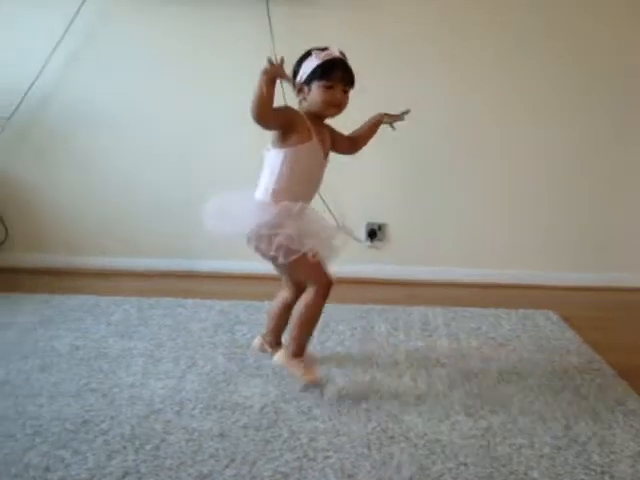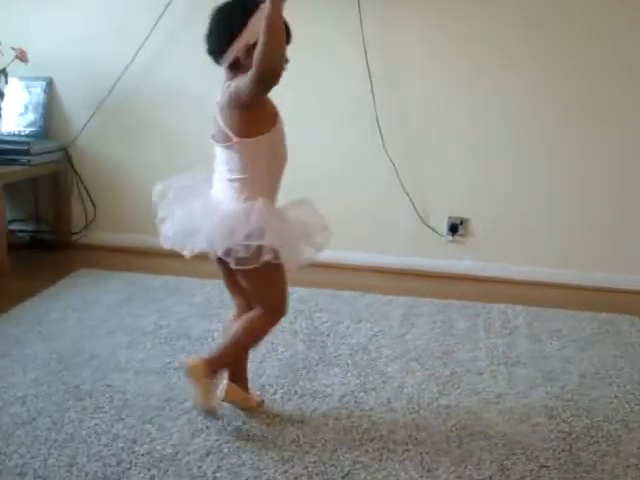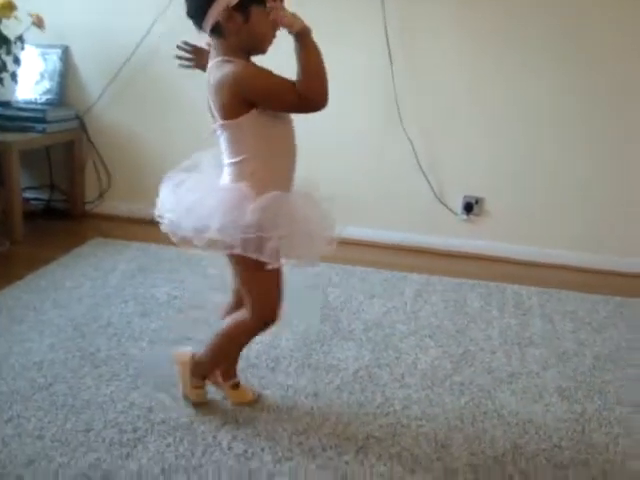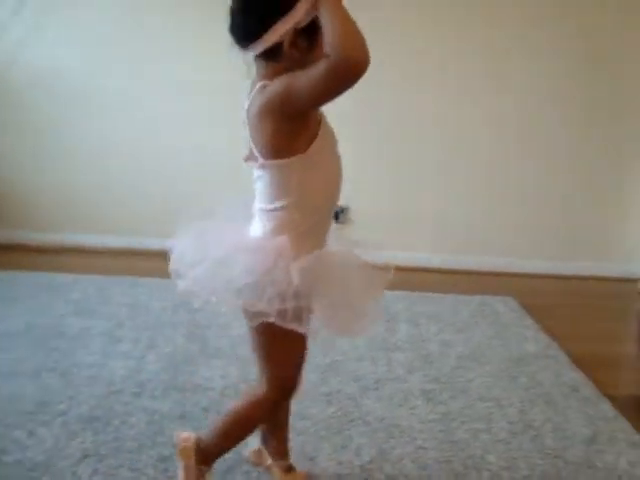
dt=1s
person 1, frame 1
left shoulder: (324, 131)
right shoulder: (290, 118)
left elbow: (351, 145)
right elbow: (261, 116)
left wrist: (378, 119)
right wrist: (269, 80)
left hip: (289, 220)
right hip: (272, 221)
left knee: (298, 284)
right knee: (320, 284)
left ankle: (269, 339)
right ankle: (292, 353)
person 1, frame 2
left shoulder: (233, 90)
right shoulder: (244, 94)
left elbow: (262, 64)
right elbow: (268, 68)
left hip: (226, 216)
right hip: (245, 222)
left knee: (249, 305)
right knee: (271, 307)
left ankle: (234, 383)
right ankle: (208, 368)
person 1, frame 3
left shoulder: (227, 69)
right shoulder: (238, 75)
right elbow: (313, 97)
right wrist: (302, 33)
left hip: (257, 206)
right hip: (247, 211)
left knee: (250, 299)
right knee: (260, 310)
left ankle: (222, 372)
right ankle: (195, 363)
person 1, frame 4
left shoulder: (277, 90)
right shoulder: (282, 97)
right elbow: (352, 60)
left hip: (284, 262)
right hip: (278, 269)
left knee: (279, 374)
right knee: (278, 384)
